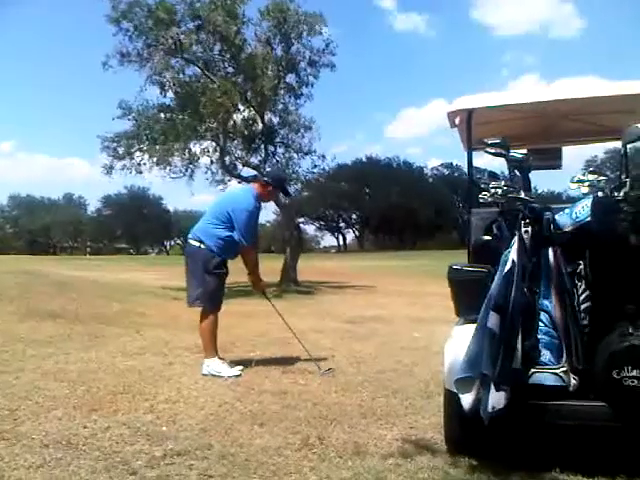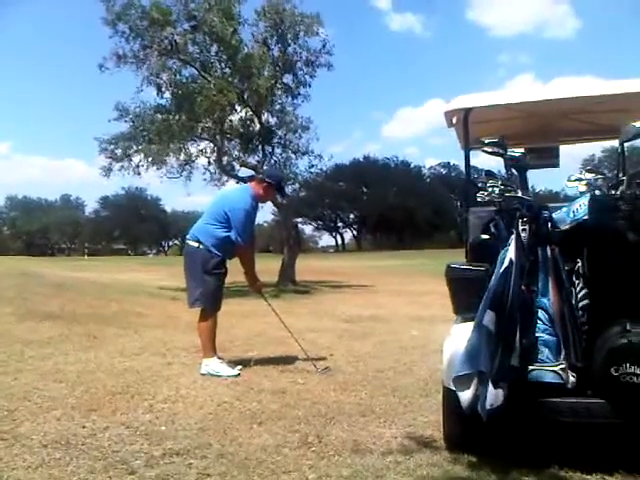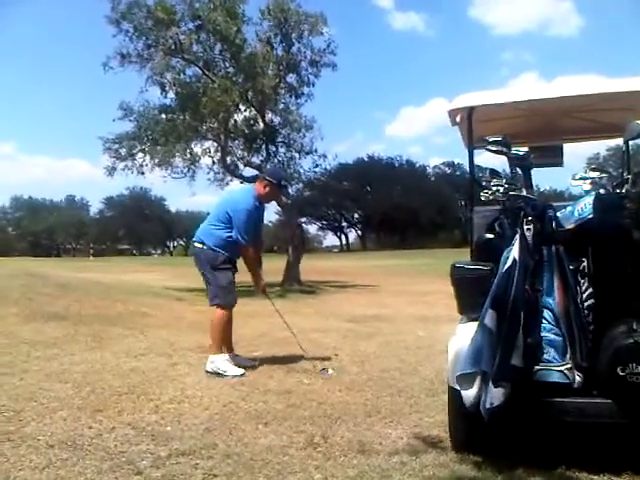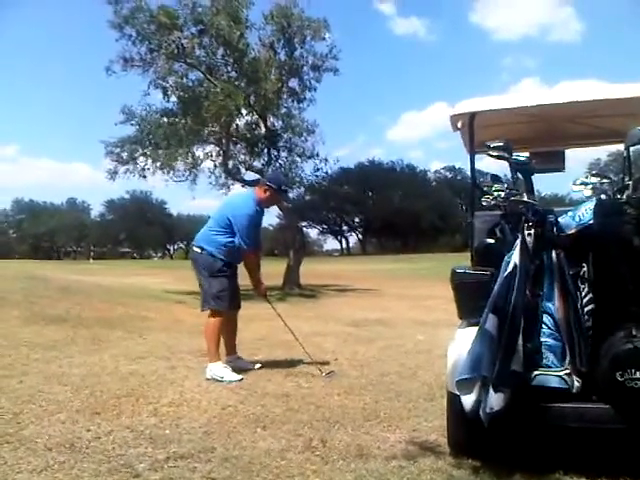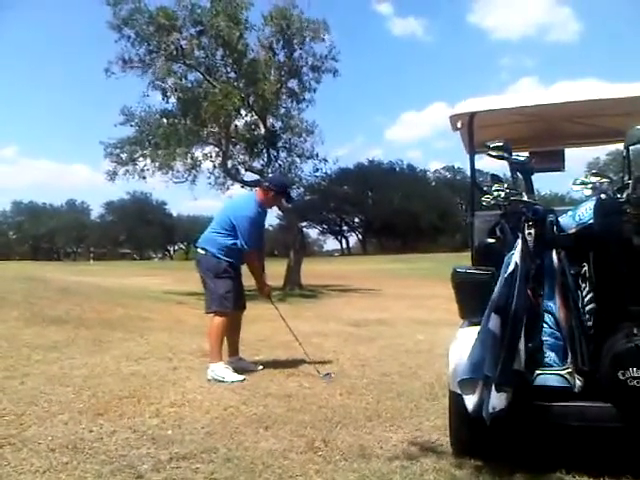
dt=1s
person 1, frame 1
left shoulder: (247, 194)
right shoulder: (246, 203)
left elbow: (250, 242)
right elbow: (246, 246)
left wrist: (254, 274)
right wrist: (255, 277)
left hip: (209, 251)
right hip: (204, 250)
left knee: (213, 307)
right knee: (209, 307)
left ankle: (214, 358)
right ankle: (210, 361)
person 1, frame 2
left shoulder: (246, 197)
right shoulder: (242, 202)
left elbow: (248, 241)
right elbow: (242, 245)
left wrist: (251, 273)
right wrist: (252, 277)
left hip: (210, 252)
right hip: (203, 251)
left knee: (212, 307)
right knee: (209, 307)
left ankle: (212, 357)
right ankle: (209, 361)
person 1, frame 3
left shoulder: (256, 202)
right shoulder: (244, 203)
left elbow: (256, 240)
right elbow: (245, 245)
left wrist: (259, 271)
right wrist: (257, 277)
left hip: (220, 252)
right hip: (209, 250)
left knee: (226, 303)
right knee: (224, 302)
left ankle: (229, 354)
right ankle: (215, 357)
person 1, frame 4
left shoulder: (255, 205)
right shoulder: (245, 208)
left elbow: (255, 247)
right elbow: (247, 251)
left wrist: (257, 278)
right wrist: (257, 282)
left hip: (222, 258)
right hip: (209, 255)
left knee: (231, 309)
right knee: (218, 309)
left ankle: (231, 358)
right ankle: (214, 365)
person 1, frame 5
left shoulder: (257, 206)
right shoulder: (248, 210)
left elbow: (258, 247)
right elbow: (249, 252)
left wrist: (262, 277)
right wrist: (261, 283)
left hip: (226, 259)
right hip: (214, 257)
left knee: (236, 309)
right knee: (222, 310)
left ankle: (234, 358)
right ankle: (215, 365)
